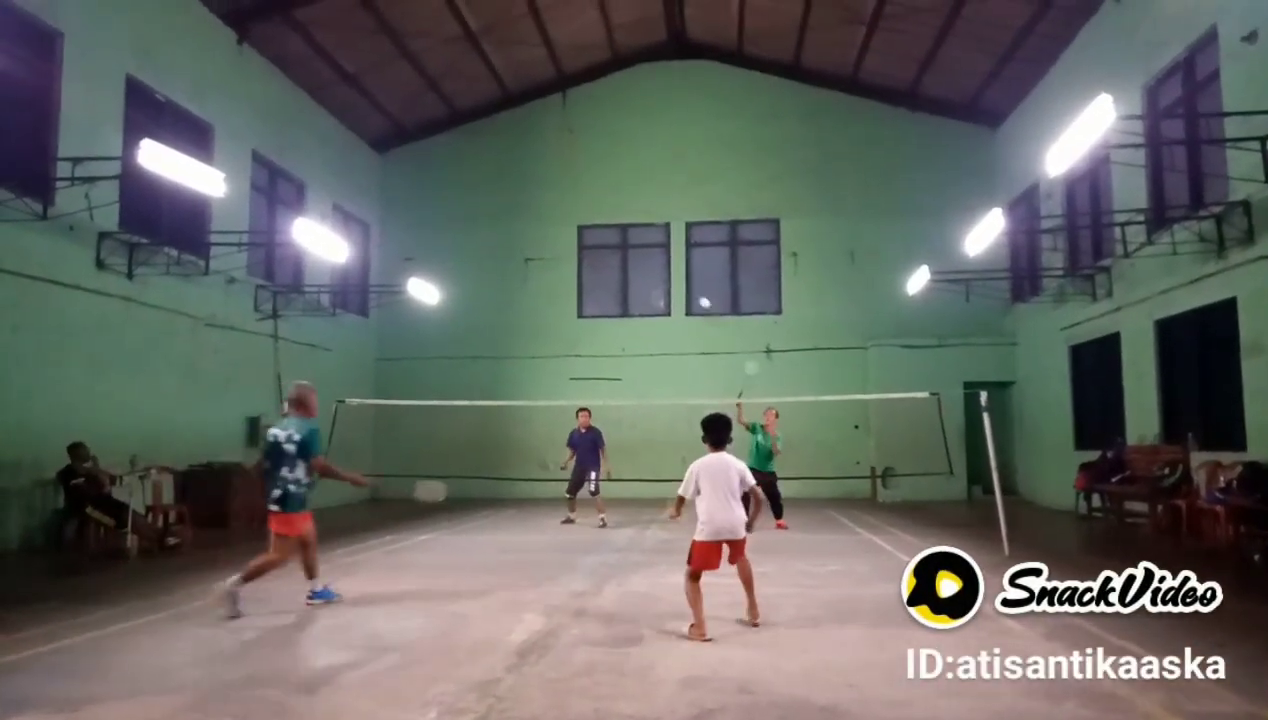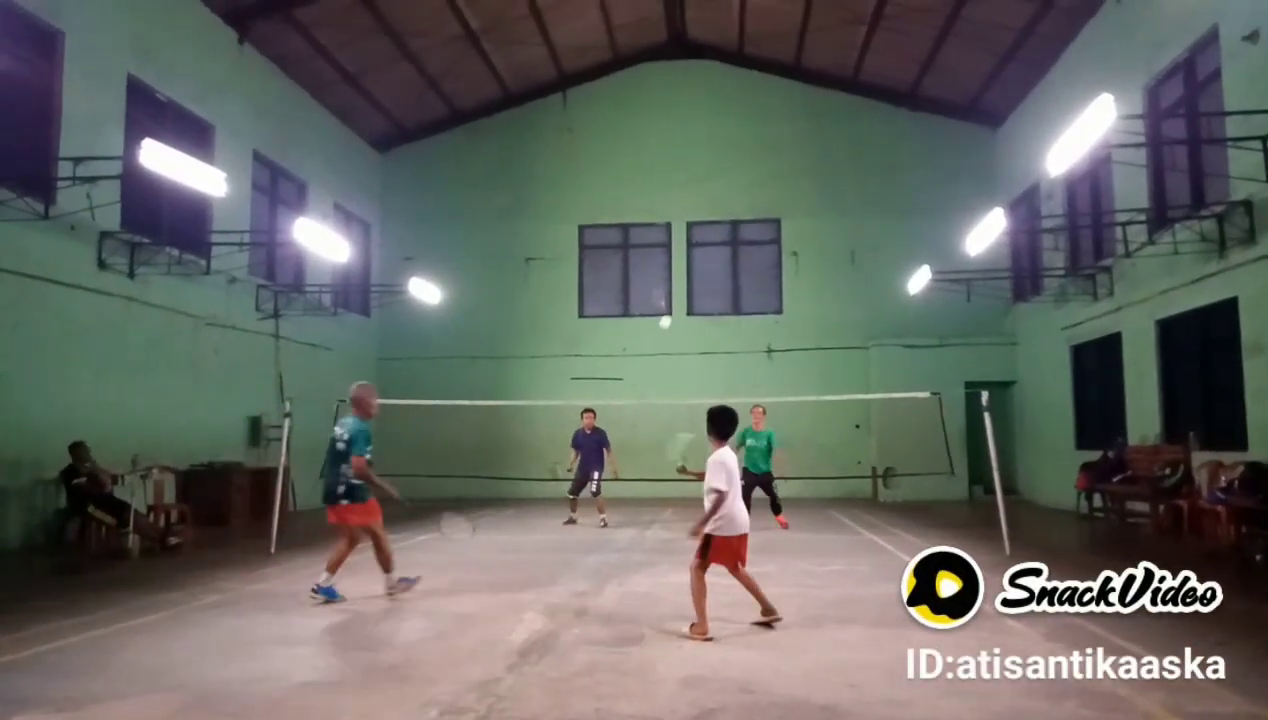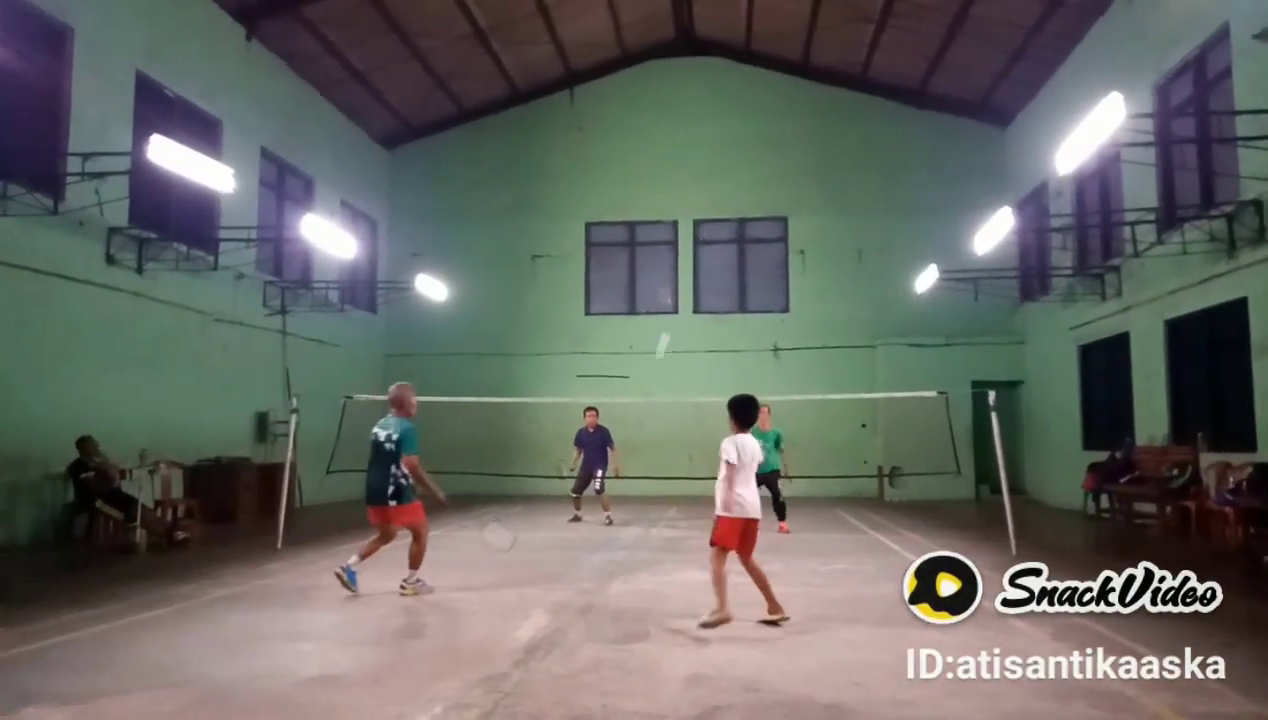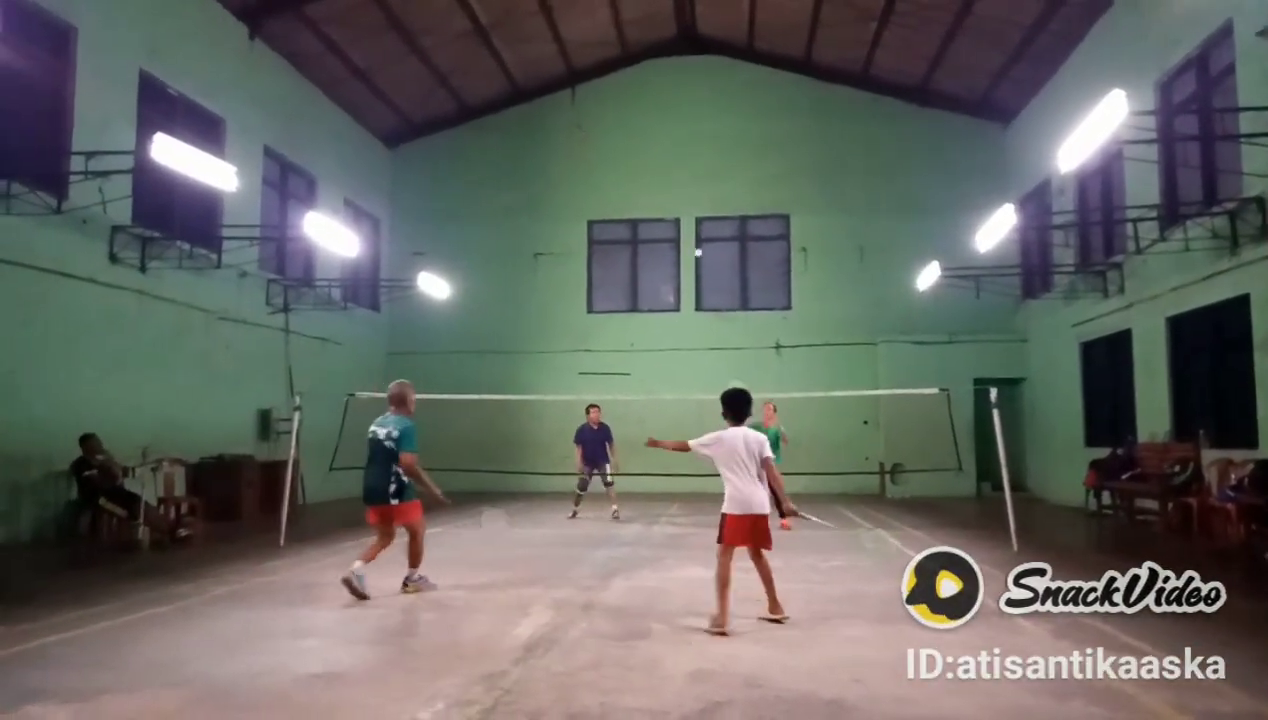
dt=0.3s
person 1, frame 1
left shoulder: (698, 466)
right shoulder: (738, 465)
left elbow: (682, 496)
right elbow: (757, 497)
left wrist: (676, 511)
right wrist: (751, 520)
left hip: (708, 528)
right hip: (736, 525)
left knee: (692, 576)
right knee: (741, 560)
left ankle: (699, 626)
right ankle: (753, 611)
person 1, frame 2
left shoulder: (716, 459)
right shoulder: (729, 455)
left elbow: (720, 496)
left wrist: (701, 523)
right wrist: (691, 473)
left hip: (722, 524)
right hip: (739, 522)
left knee: (697, 569)
right knee: (736, 569)
left ankle: (701, 625)
right ankle: (768, 610)
person 1, frame 3
left shoulder: (731, 442)
right shoulder: (754, 444)
left elbow: (731, 467)
left wrist: (727, 496)
left hip: (731, 510)
right hip: (751, 509)
left knee: (717, 557)
right knee: (746, 558)
left ankle: (721, 609)
right ankle: (775, 608)
person 1, frame 4
left shoulder: (718, 439)
right shoulder: (760, 438)
left elbow: (685, 446)
right elbow: (770, 470)
left wrist: (659, 443)
right wrist: (785, 501)
left hip: (736, 505)
right hip: (760, 505)
left knee: (724, 556)
right knee: (758, 555)
left ankle: (722, 617)
right ankle: (775, 607)
person 2, frame 1
left shoulder: (275, 429)
right shoulder: (309, 430)
left elbow: (262, 465)
right elbow: (320, 466)
right wrist: (350, 478)
left hip: (279, 496)
right hip: (288, 500)
left knee: (309, 540)
right knee: (278, 555)
left ankle: (317, 590)
right ankle: (234, 585)
person 2, frame 2
left shoulder: (343, 424)
right shoulder: (360, 429)
right elbow: (358, 467)
right wrist: (384, 488)
left hip: (335, 492)
right hip: (352, 492)
left knee: (348, 539)
right knee: (379, 534)
left ankle: (323, 585)
right ankle: (392, 582)
person 2, frame 3
left shoulder: (379, 426)
right shoulder: (406, 429)
right elbow: (411, 466)
right wrist: (435, 491)
left hip: (375, 491)
right hip: (397, 492)
left knee: (385, 535)
right knee: (420, 531)
left ankle: (349, 566)
right ankle: (411, 581)
person 2, frame 4
left shoulder: (376, 424)
right shoulder: (405, 426)
right elbow: (408, 463)
right wrist: (432, 488)
left hip: (372, 490)
right hip: (396, 491)
left knee: (384, 537)
right knee: (417, 531)
left ankle: (355, 572)
right ankle: (413, 579)
